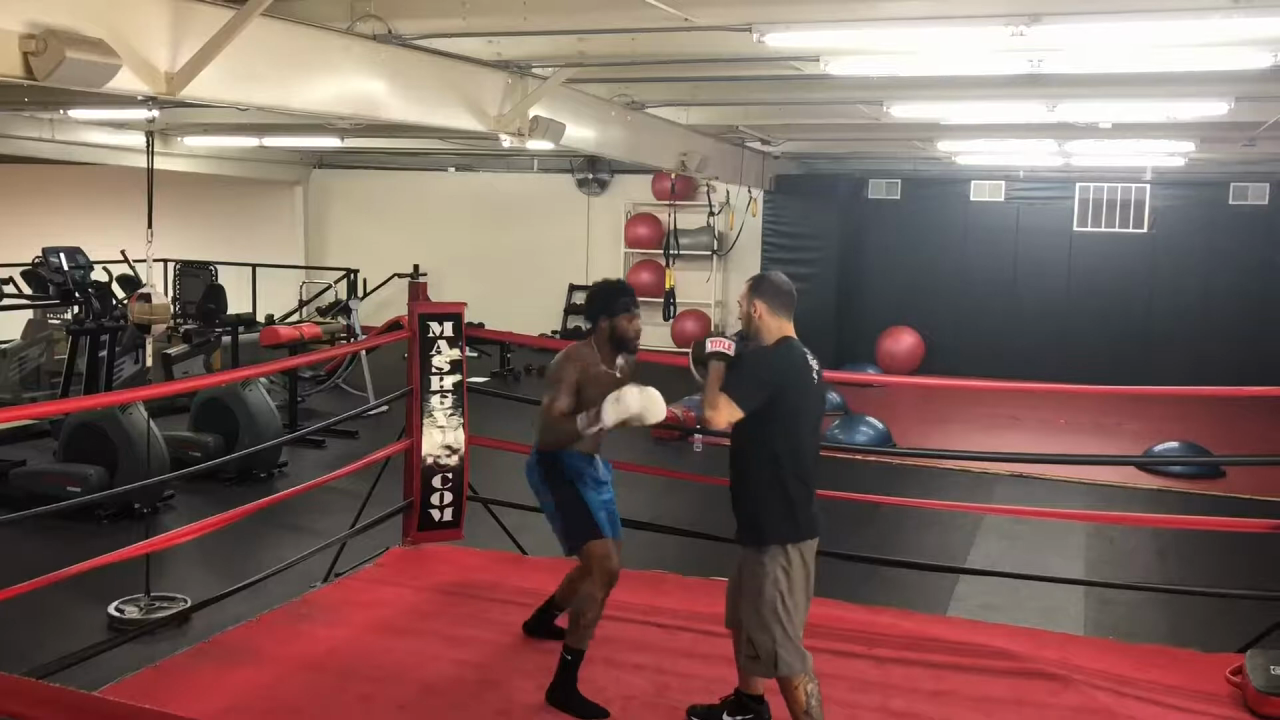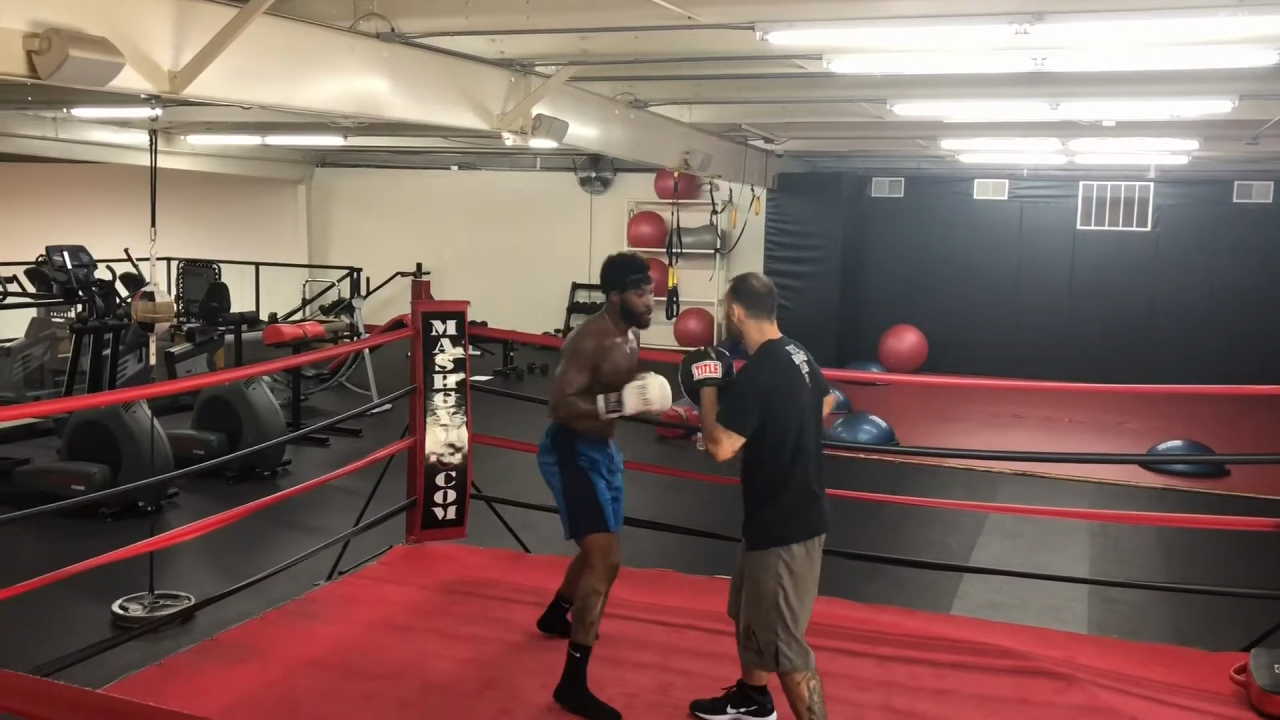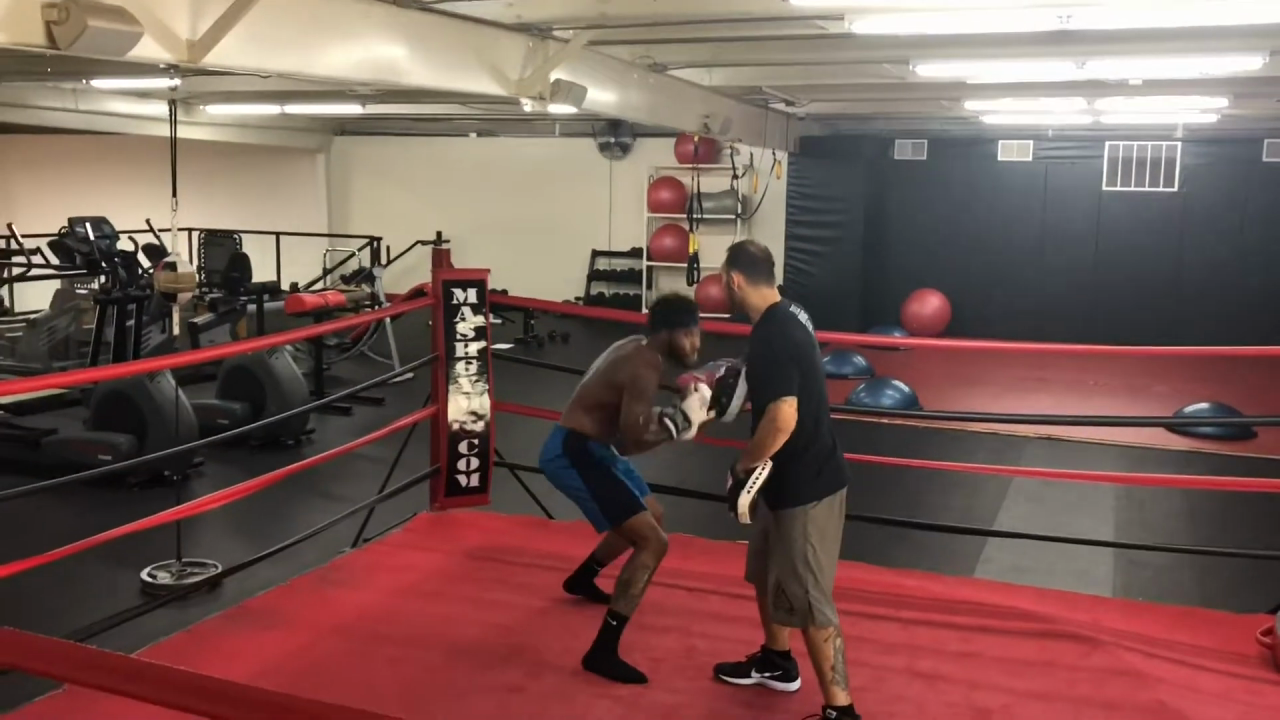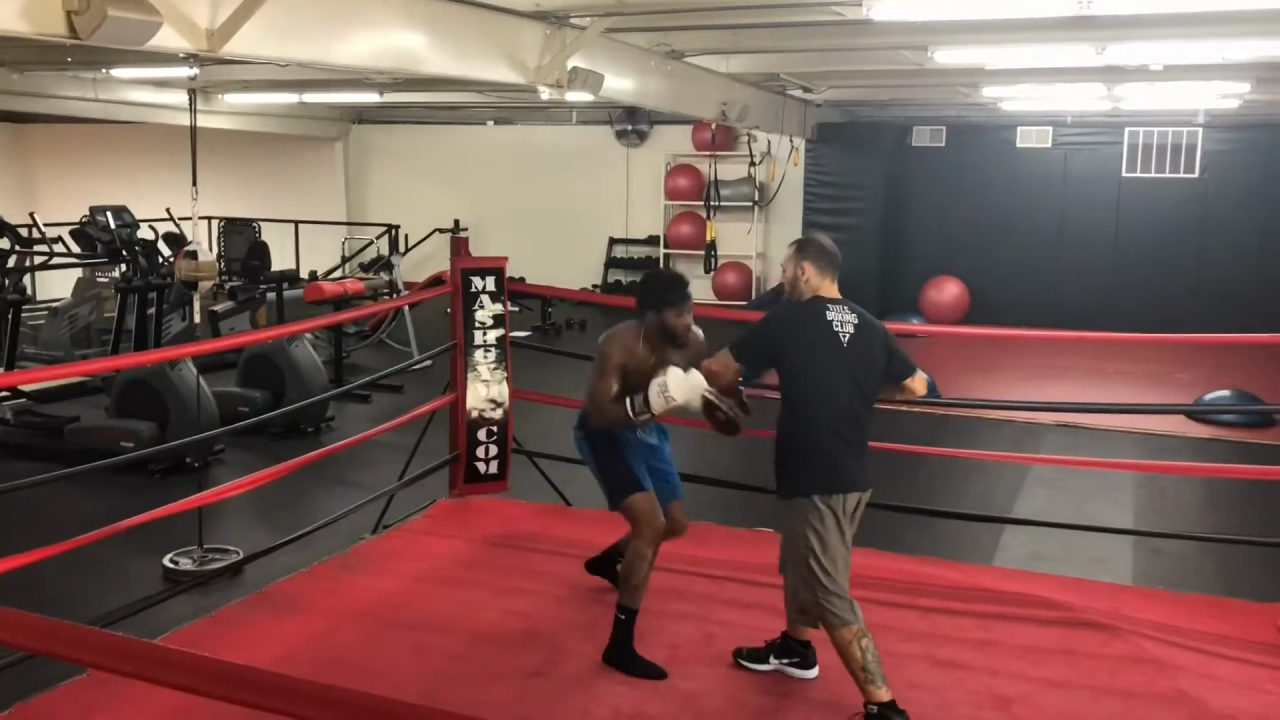
dt=1s
person 1, frame 1
left shoulder: (771, 360)
right shoulder: (799, 360)
left elbow: (717, 415)
left wrist: (717, 361)
right wrist: (733, 362)
left hip: (779, 527)
right hip: (768, 520)
left knee: (779, 641)
right knee: (744, 616)
person 1, frame 2
left shoulder: (757, 374)
right shoulder: (797, 356)
left elbow: (721, 447)
right elbow: (827, 403)
left wrist: (708, 388)
left hip: (785, 524)
right hip: (795, 512)
left knee: (783, 638)
right knee: (747, 609)
person 1, frame 3
left shoulder: (771, 336)
right shoulder: (787, 316)
left elbow: (783, 419)
left wrist: (745, 466)
left hip: (807, 485)
right hip: (794, 477)
left knee: (808, 599)
right knee: (766, 572)
right ankle: (776, 662)
person 1, frame 4
left shoulder: (787, 321)
right shoulder: (871, 328)
left elbow: (722, 366)
right elbow: (917, 386)
left wrist: (704, 370)
left hip: (814, 481)
right hip: (853, 476)
left knee: (832, 596)
right knee: (800, 566)
right ankle: (794, 649)
person 2, frame 1
left shoulder: (624, 358)
right shoulder: (572, 364)
right elbow: (551, 434)
left wrist: (638, 409)
right wrist: (599, 417)
left hip: (590, 467)
right hip: (561, 470)
left knee: (604, 563)
right knee: (603, 571)
left ankle: (541, 619)
person 2, frame 2
left shoulder: (629, 335)
right shoulder: (590, 339)
right elbow: (561, 406)
left wrist: (645, 395)
right wrist: (617, 402)
left hip: (601, 449)
right hip: (572, 452)
left knee: (599, 550)
right knee: (605, 562)
left ankle: (556, 616)
person 2, frame 3
left shoulder: (640, 351)
right shoulder: (643, 368)
right elbow: (632, 441)
left wrist: (669, 416)
right wrist: (684, 419)
left hip: (590, 447)
right hip: (576, 454)
left knee: (650, 516)
right knee: (653, 542)
left ankle: (582, 578)
right ankle: (602, 653)
person 2, frame 4
left shoulder: (693, 343)
right shoulder: (617, 344)
left elbow: (689, 387)
right elbow: (598, 414)
left wrist: (694, 393)
right wrist: (648, 402)
left hip: (649, 432)
right hip: (606, 434)
left knee: (676, 524)
right knee: (652, 526)
left ankle: (608, 561)
right ankle: (620, 647)
